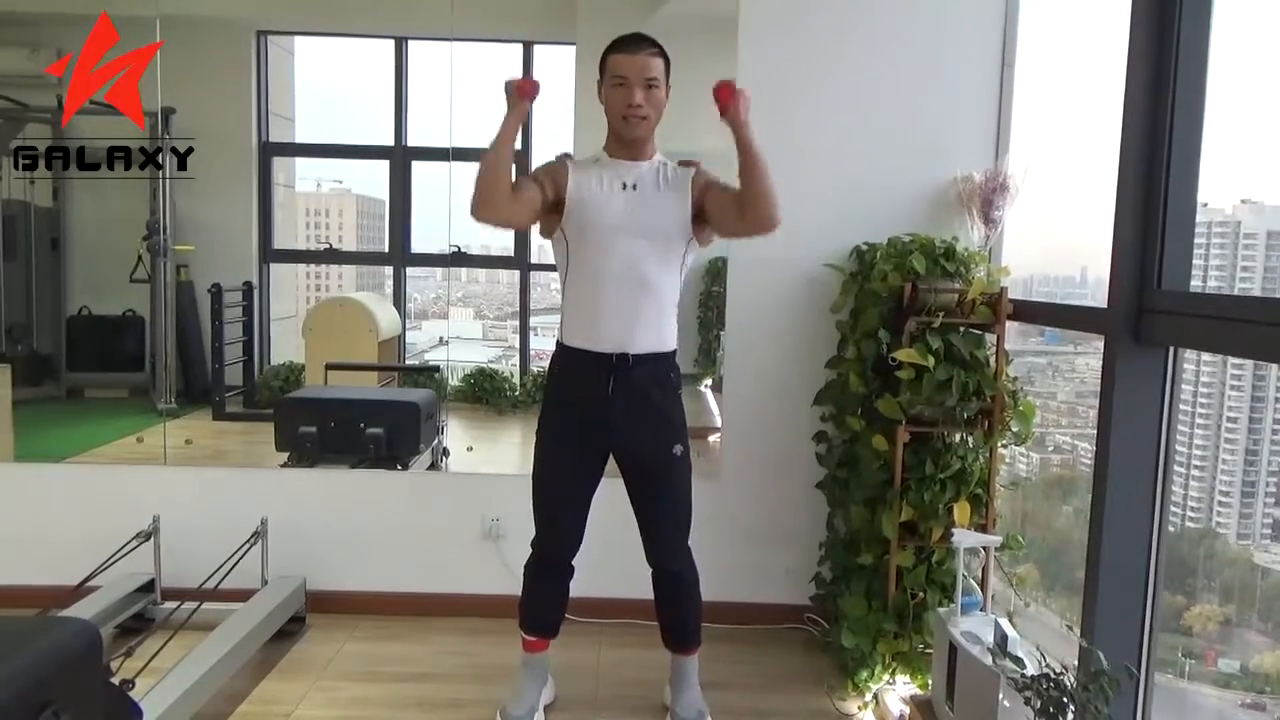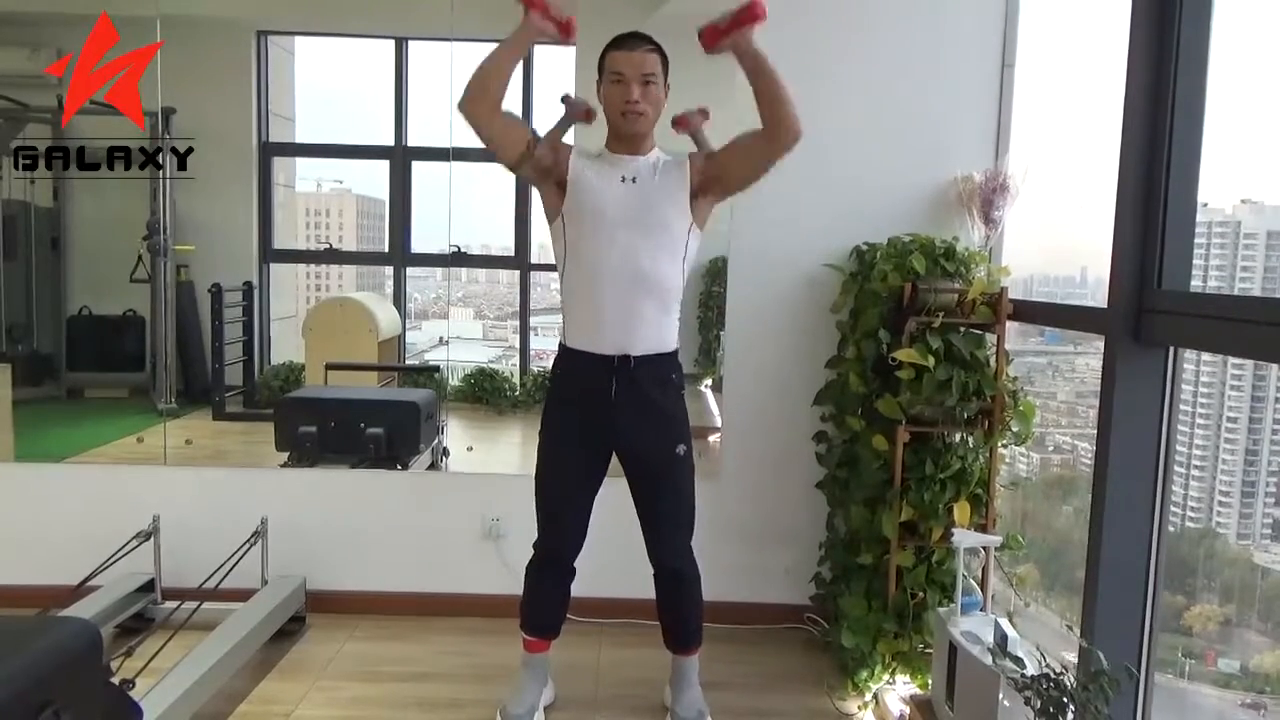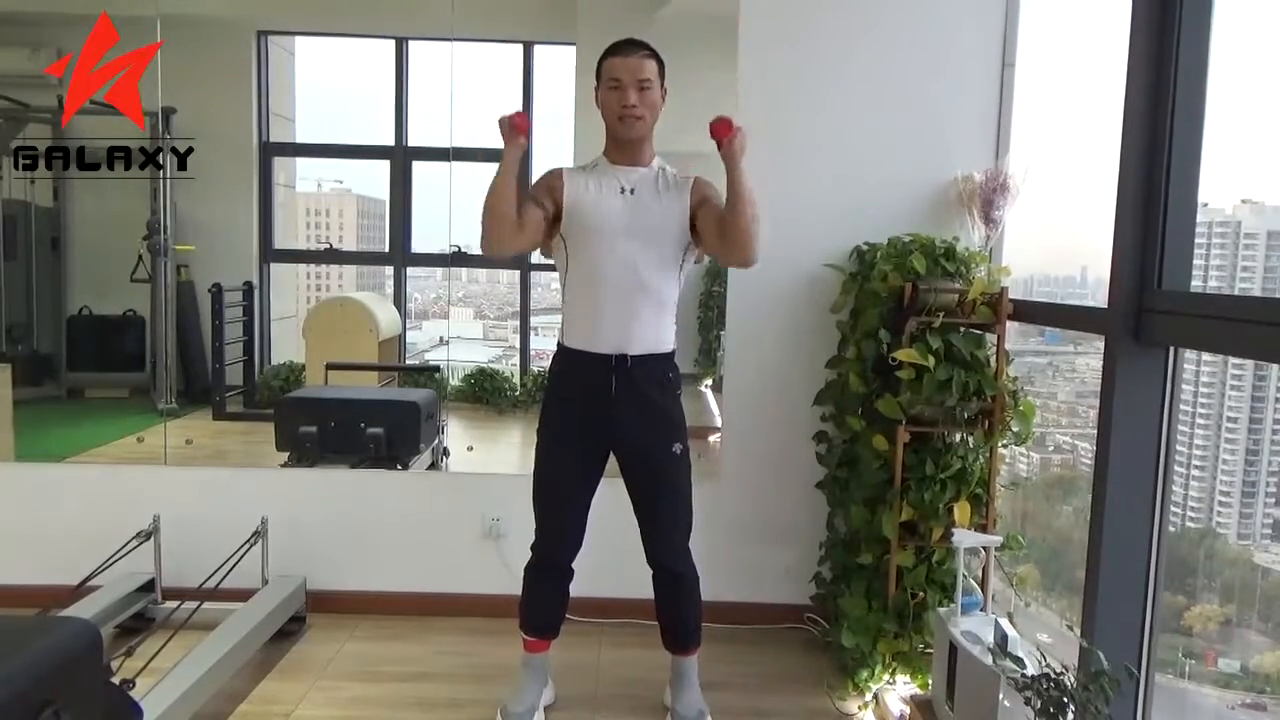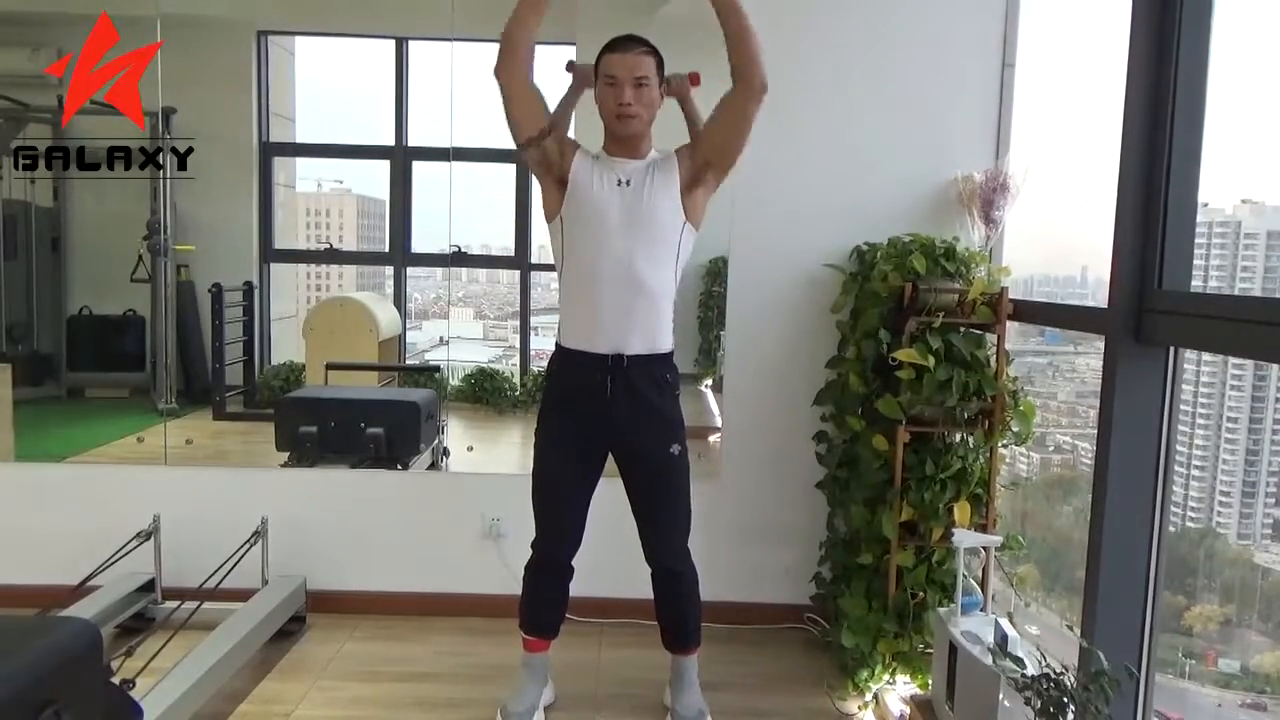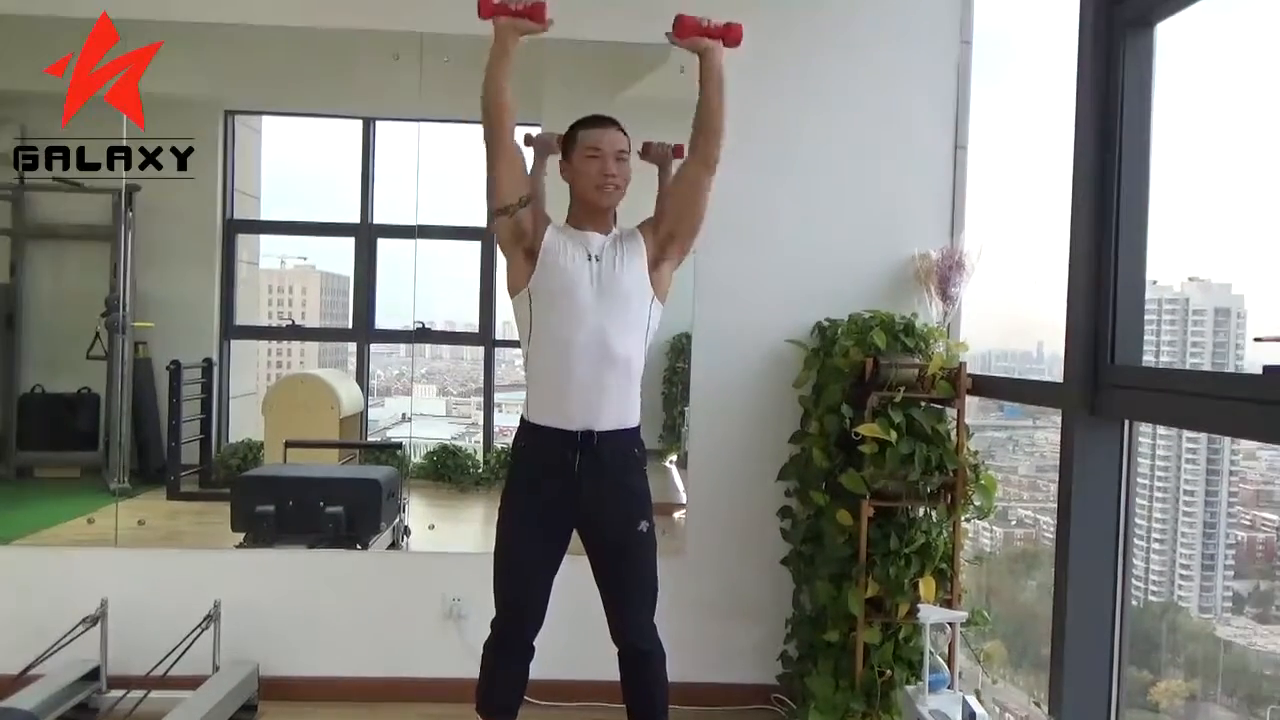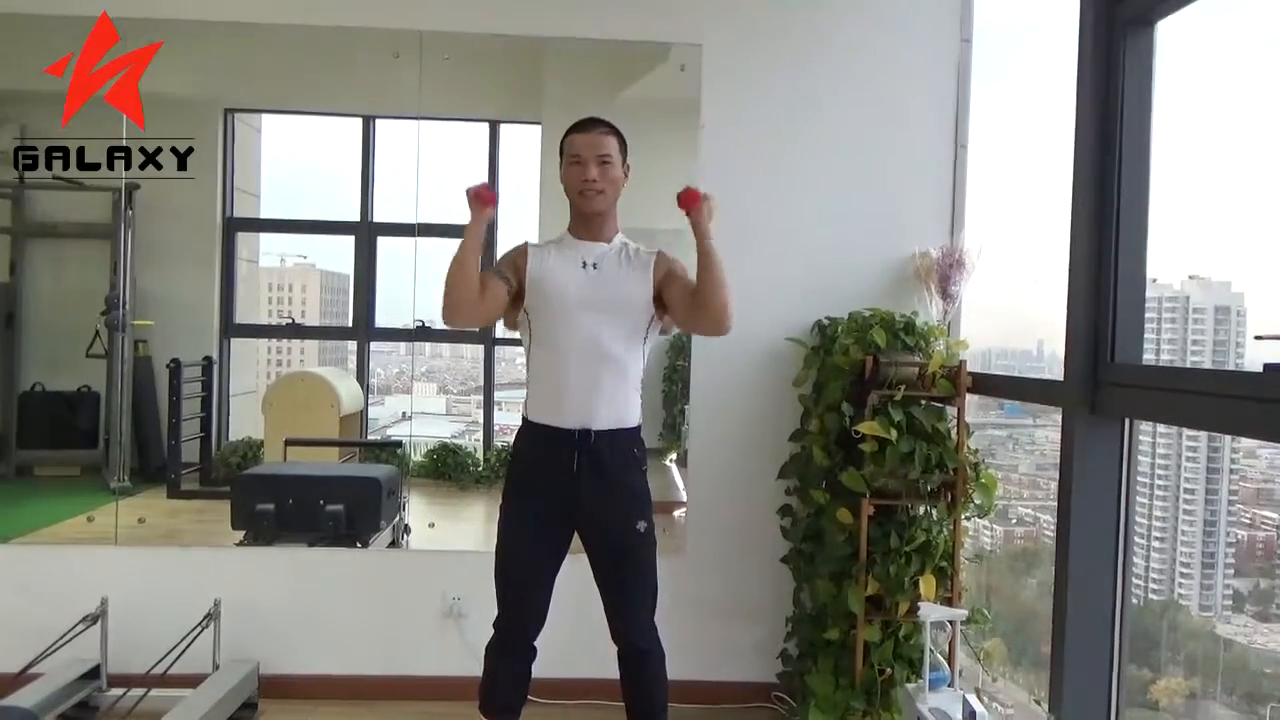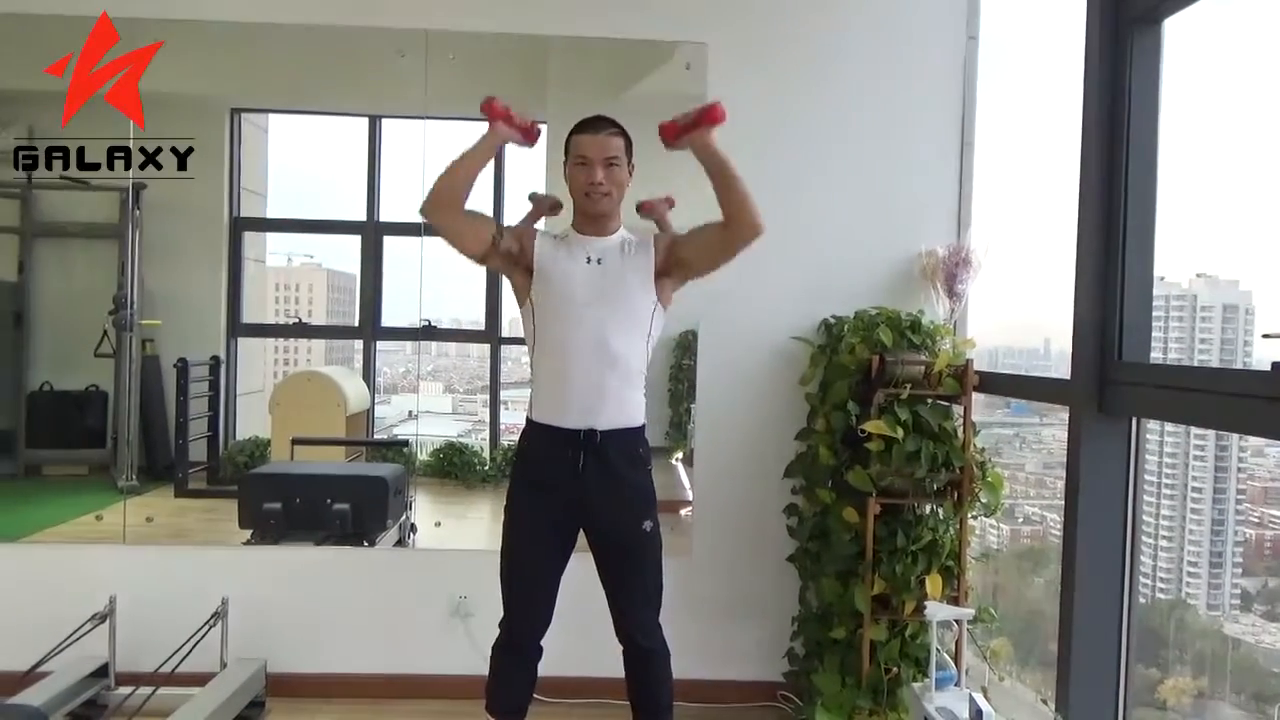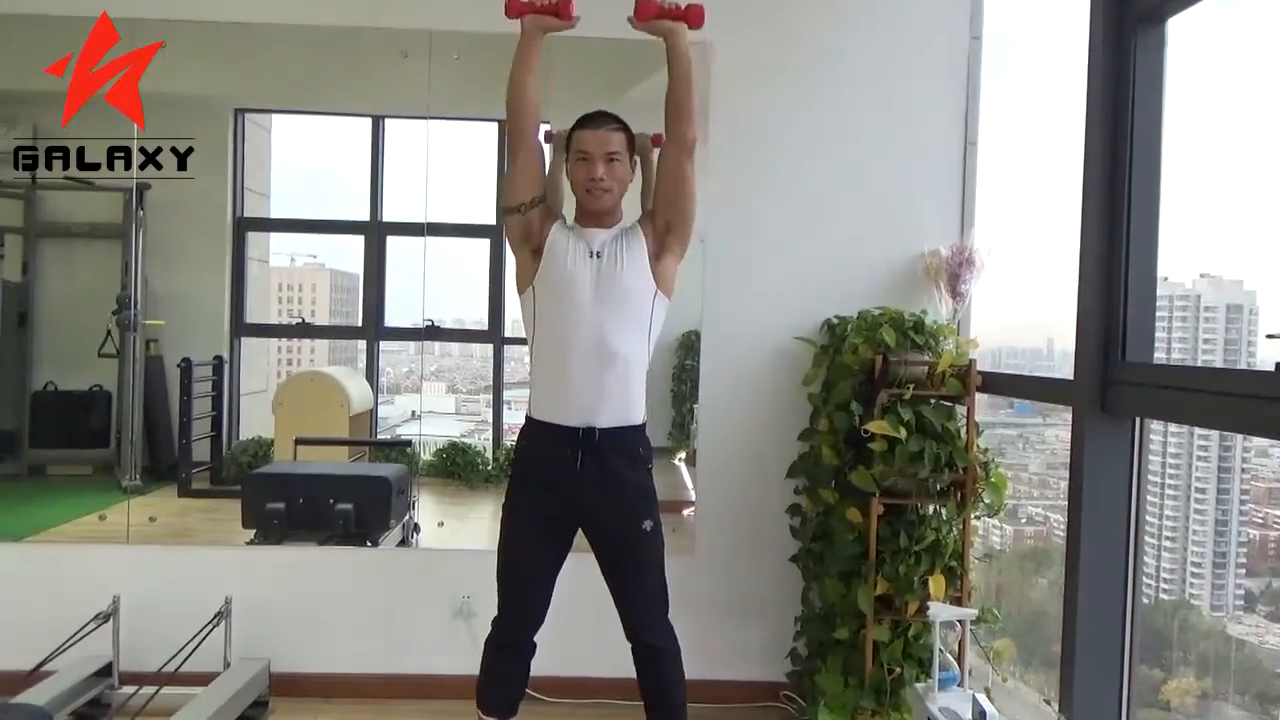
dt=0.4s
person 1, frame 1
left shoulder: (692, 183)
right shoulder: (563, 177)
left elbow: (762, 220)
right elbow: (489, 210)
left wrist: (743, 130)
right wrist: (511, 122)
left hip: (652, 382)
right hip: (575, 378)
left knee: (670, 547)
right knee: (553, 542)
person 1, frame 2
left shoulder: (696, 176)
right shoulder: (562, 169)
left elbow: (784, 130)
right elbow: (477, 106)
left hip: (654, 380)
right hip: (578, 378)
left knee: (672, 548)
right knee: (555, 542)
person 1, frame 3
left shoulder: (689, 191)
right shoulder: (564, 186)
left elbow: (743, 252)
right elbow: (498, 243)
left wrist: (734, 164)
right wrist: (511, 157)
left hip: (652, 382)
right hip: (576, 379)
left knee: (670, 548)
right knee: (553, 542)
person 1, frame 4
left shoulder: (688, 174)
right shoulder: (563, 166)
left elbow: (750, 86)
right elbow: (510, 73)
left hip: (650, 379)
right hip: (574, 376)
left knee: (668, 546)
right knee: (552, 541)
person 1, frame 5
left shoulder: (652, 247)
right shoulder: (531, 241)
left elbow: (707, 154)
right elbow: (495, 137)
left wrist: (708, 63)
left hip: (618, 457)
right hip: (540, 455)
left knee: (635, 630)
right knee: (513, 627)
person 1, frame 6
left shoulder: (655, 267)
right shoulder: (527, 261)
left elbow: (716, 322)
right elbow: (462, 316)
left wrist: (704, 238)
right wrist: (474, 231)
left hip: (617, 457)
right hip: (540, 452)
left knee: (636, 629)
right knee: (516, 625)
person 1, frame 7
left shoulder: (658, 258)
right shoulder: (532, 253)
left elbow: (745, 224)
right elbow: (440, 210)
left wrist: (705, 147)
right wrist: (493, 139)
left hip: (623, 456)
right hip: (544, 453)
left knee: (641, 625)
right knee: (521, 624)
person 1, frame 8
left shoulder: (656, 246)
right shoulder: (539, 239)
left elbow: (683, 141)
right elbow: (521, 133)
left hip: (622, 455)
right hip: (543, 453)
left knee: (649, 627)
right knee: (514, 625)
